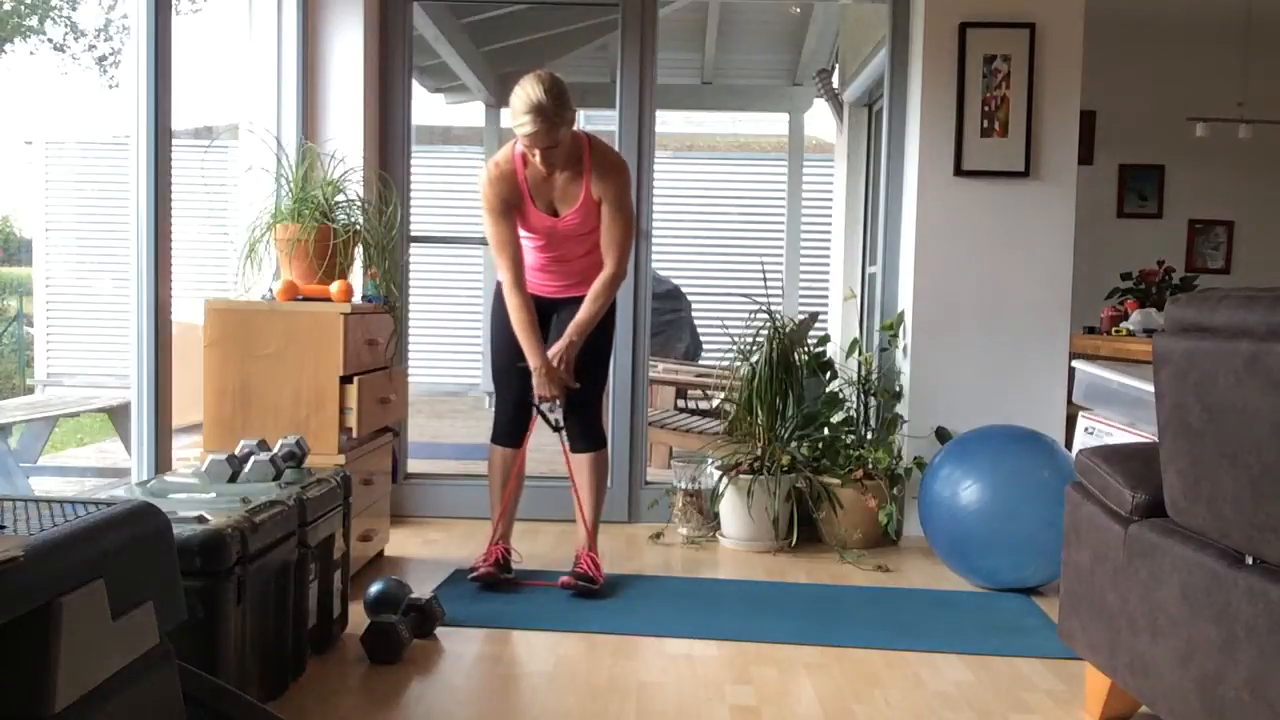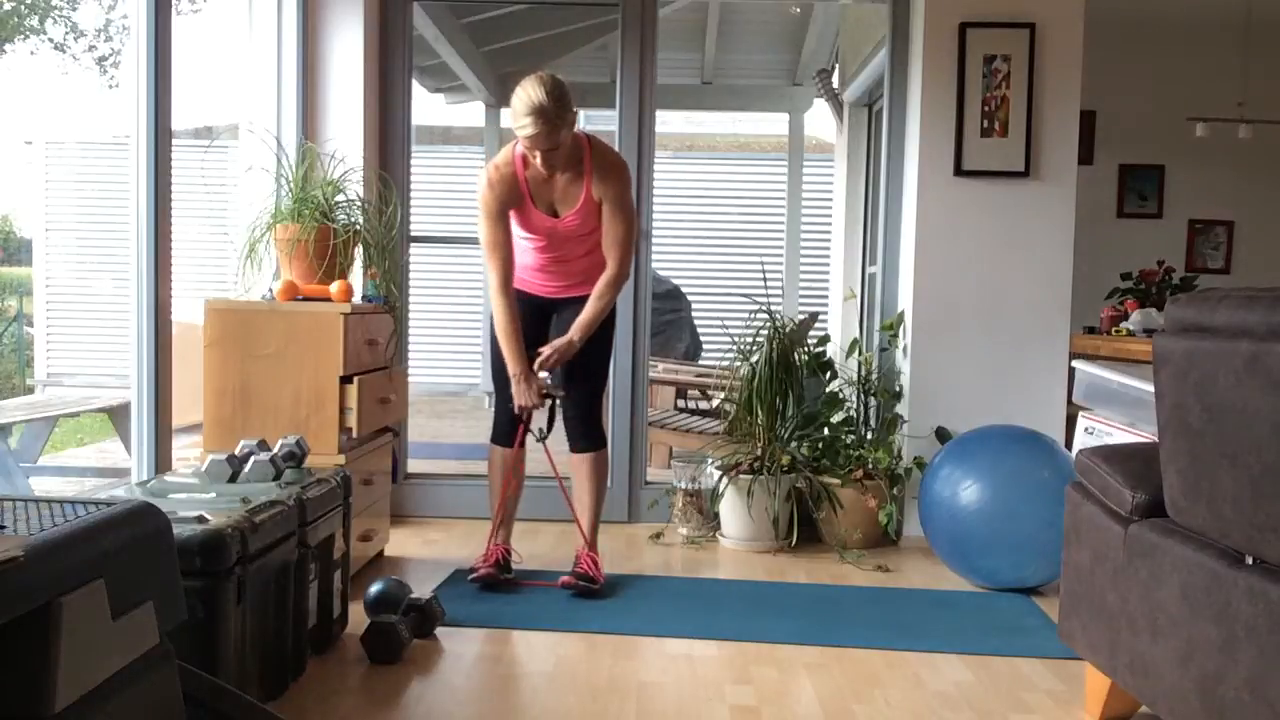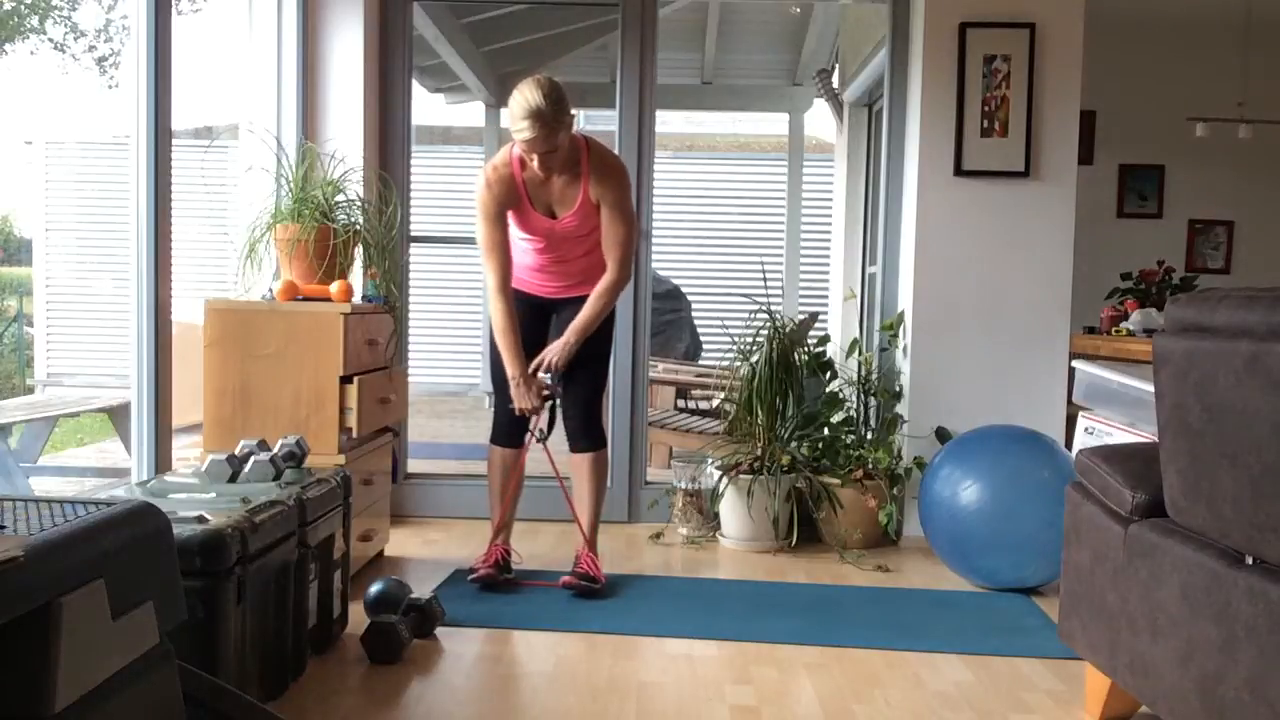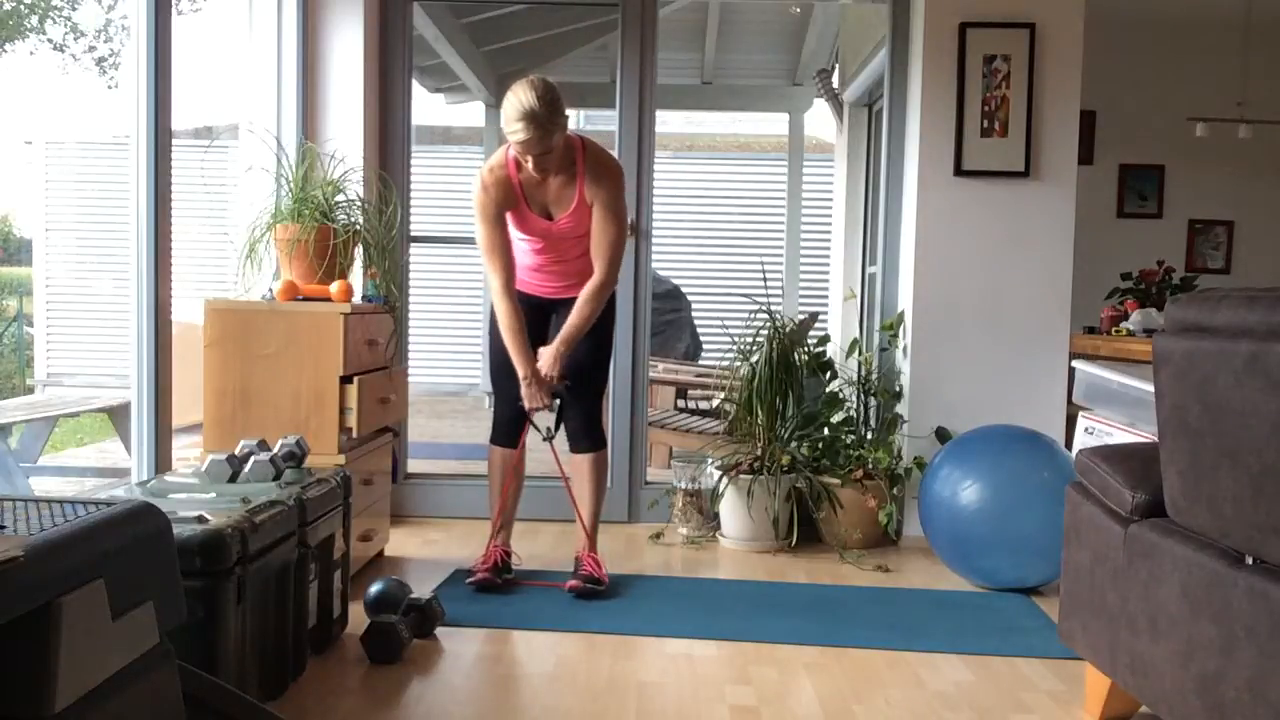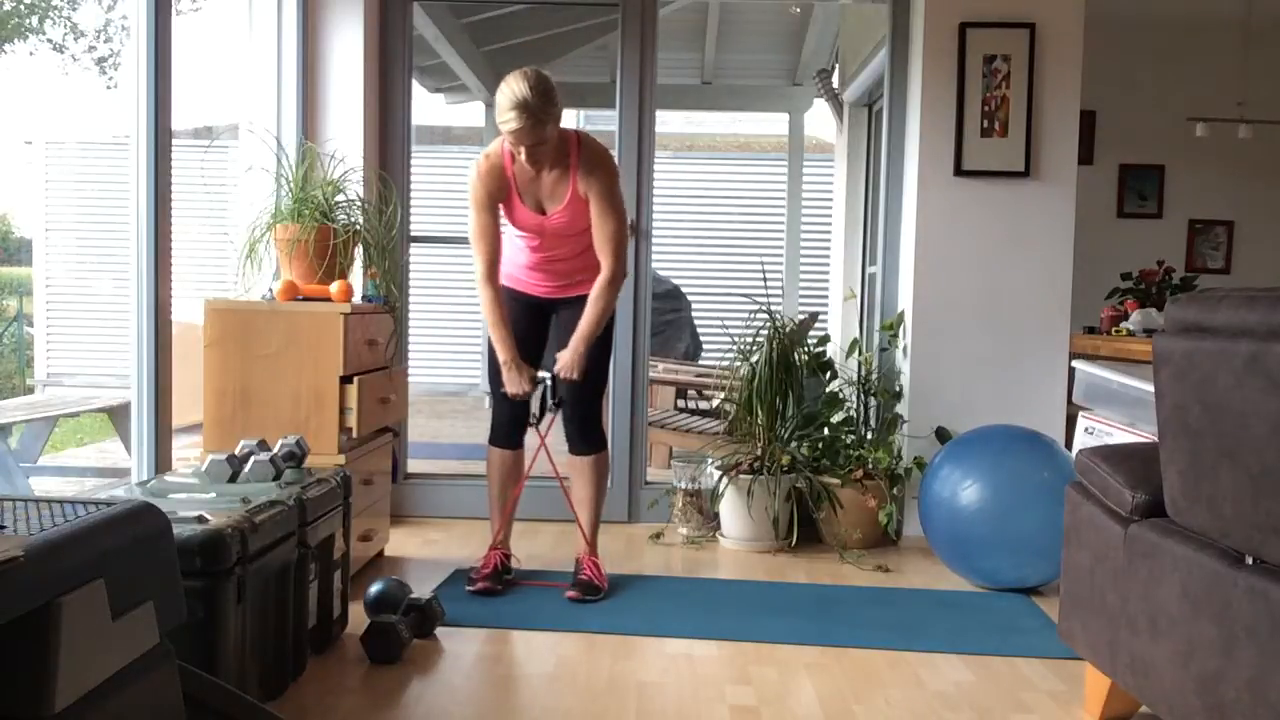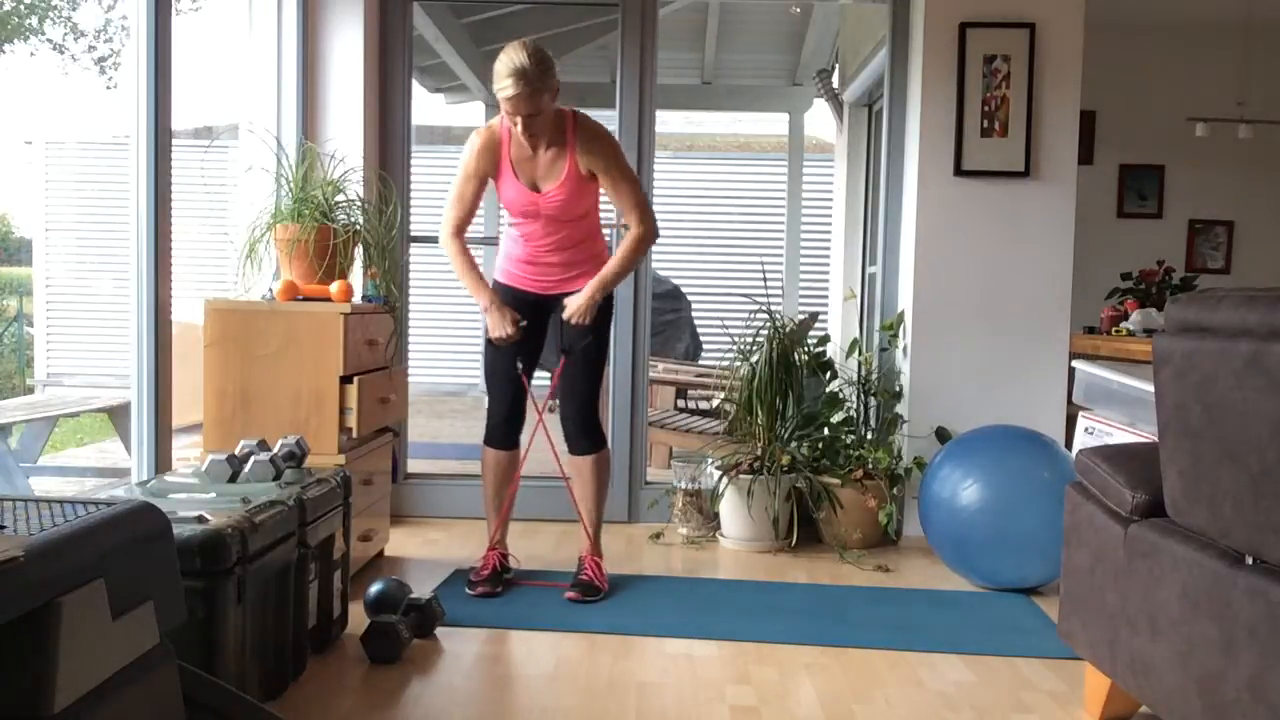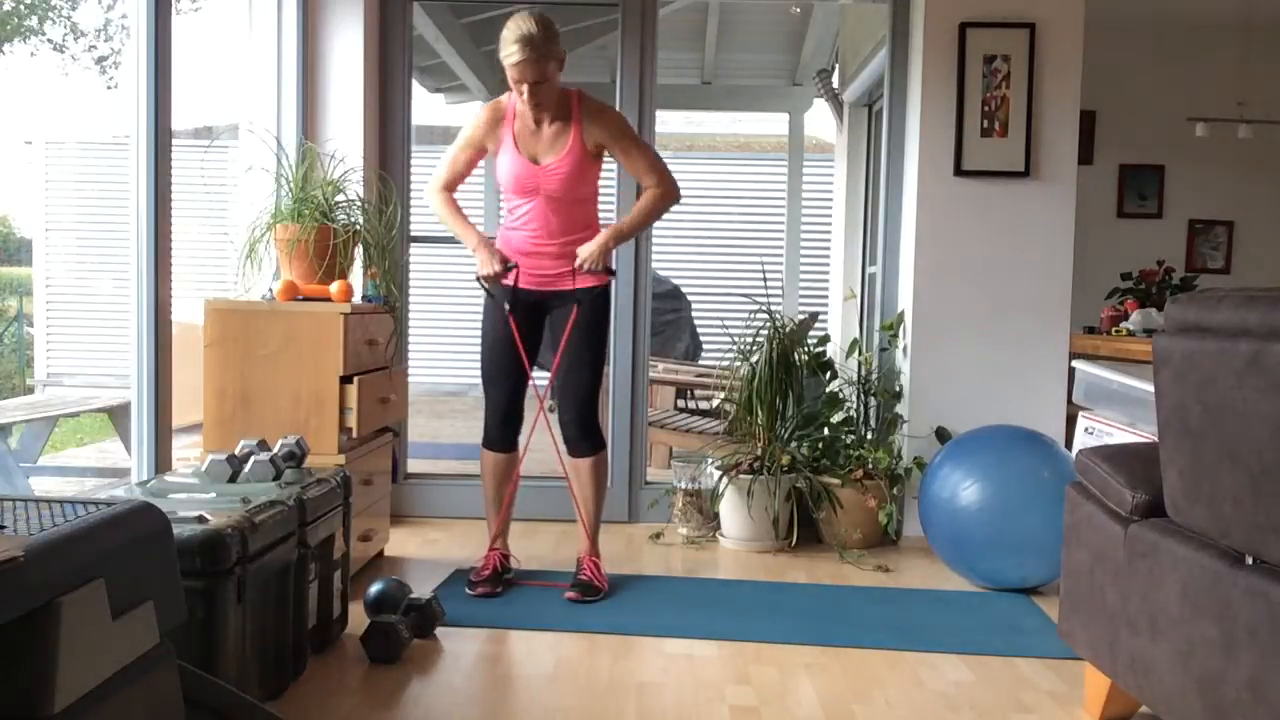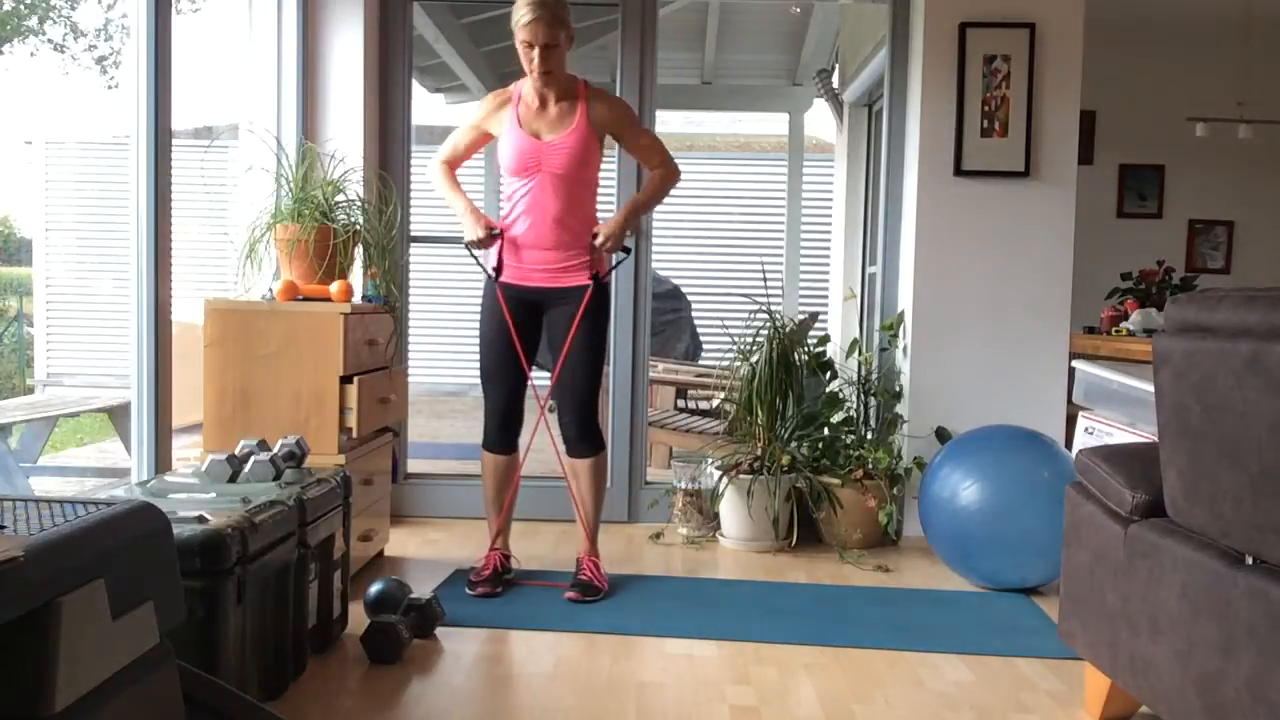
dt=0.2s
person 1, frame 1
left shoulder: (607, 168)
right shoulder: (500, 174)
left elbow: (614, 266)
right elbow: (510, 278)
left wrist: (570, 343)
right wrist: (537, 365)
left hip: (587, 296)
right hip: (523, 294)
left knee: (583, 416)
right knee: (510, 413)
left ankle: (588, 551)
right ankle: (498, 546)
person 1, frame 2
left shoulder: (608, 169)
right shoulder: (500, 175)
left elbow: (618, 266)
right elbow: (498, 283)
left wrist: (573, 339)
right wrist: (518, 372)
left hip: (586, 296)
right hip: (524, 293)
left knee: (582, 418)
right knee: (509, 414)
left ankle: (588, 552)
right ankle: (498, 547)
person 1, frame 3
left shoulder: (605, 170)
right shoulder: (497, 177)
left elbow: (619, 269)
right elbow: (497, 286)
left wrist: (569, 342)
right wrist: (517, 374)
left hip: (587, 297)
right hip: (522, 294)
left knee: (582, 417)
right knee: (508, 414)
left ankle: (588, 552)
right ankle: (498, 547)
person 1, frame 4
left shoulder: (600, 170)
right shoulder: (494, 178)
left elbow: (604, 276)
right elbow: (501, 286)
left wrist: (558, 350)
right wrist: (526, 373)
left hip: (584, 296)
right hip: (523, 294)
left knee: (582, 416)
right knee: (508, 414)
left ankle: (589, 552)
right ankle: (499, 547)
person 1, frame 5
left shoulder: (592, 163)
right shoulder: (490, 168)
left elbow: (613, 266)
right elbow: (485, 274)
left wrist: (578, 349)
right wrist: (508, 361)
left hip: (582, 295)
right hip: (520, 291)
left knee: (582, 419)
right knee: (507, 417)
left ankle: (589, 556)
right ankle: (499, 550)
person 1, frame 6
left shoulder: (590, 141)
right shoulder: (487, 143)
left elbow: (643, 228)
right elbow: (451, 235)
left wrist: (596, 288)
right wrist: (488, 303)
left hip: (579, 293)
right hip: (514, 289)
left knee: (580, 419)
right knee: (502, 416)
left ankle: (591, 556)
right ankle: (497, 551)
person 1, frame 7
left shoulder: (595, 119)
right shoulder: (491, 120)
left elbow: (664, 188)
right elbow: (439, 190)
left wrist: (610, 240)
right wrist: (477, 244)
left hip: (580, 286)
right hip: (512, 285)
left knee: (578, 419)
right knee: (500, 415)
left ankle: (590, 556)
right ankle: (497, 551)
person 1, frame 8
left shoulder: (600, 106)
right shoulder: (497, 107)
left elbow: (665, 170)
right elbow: (442, 164)
left wrist: (625, 218)
right wrist: (468, 213)
left hip: (578, 285)
right hip: (510, 281)
left knee: (578, 419)
right knee: (500, 415)
left ankle: (589, 555)
right ankle: (497, 551)
